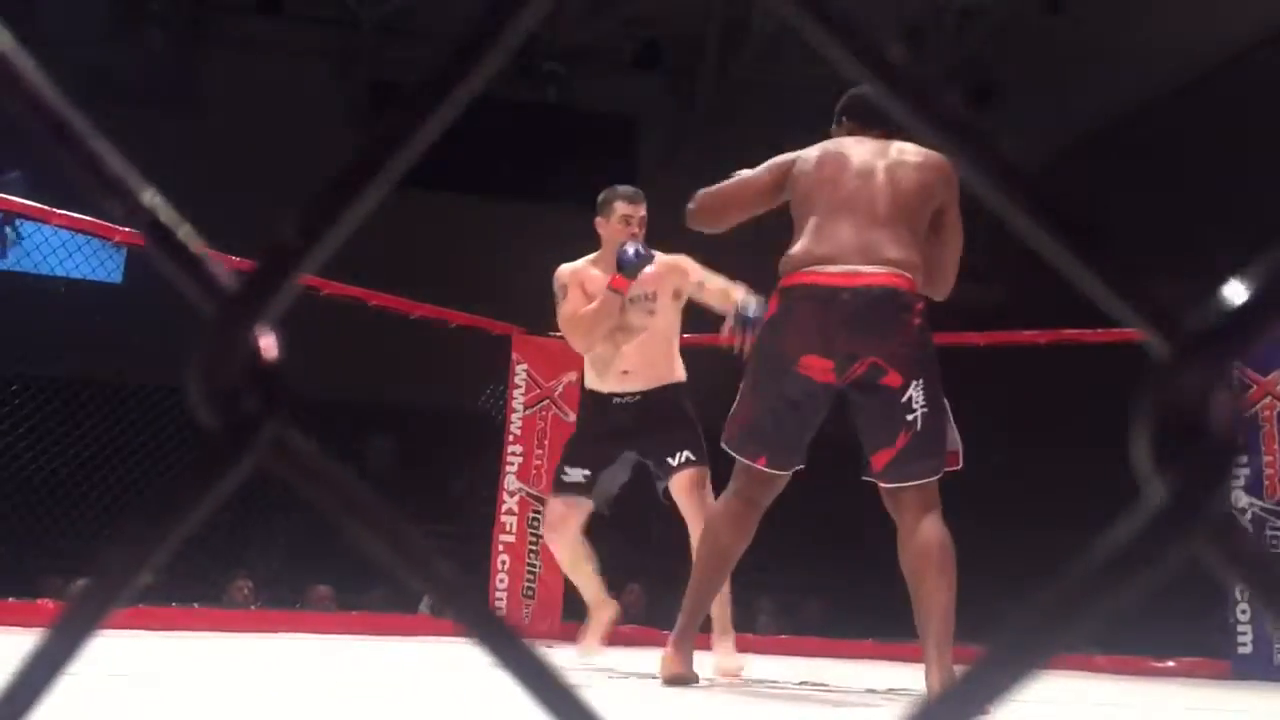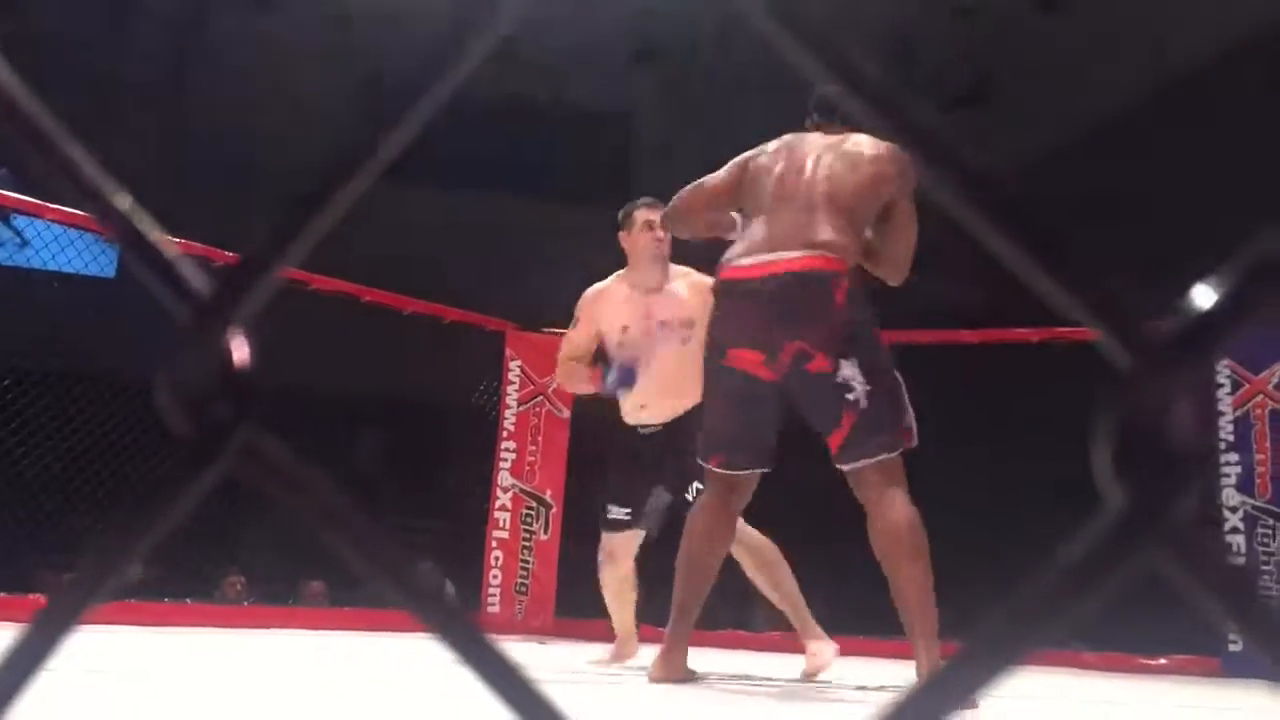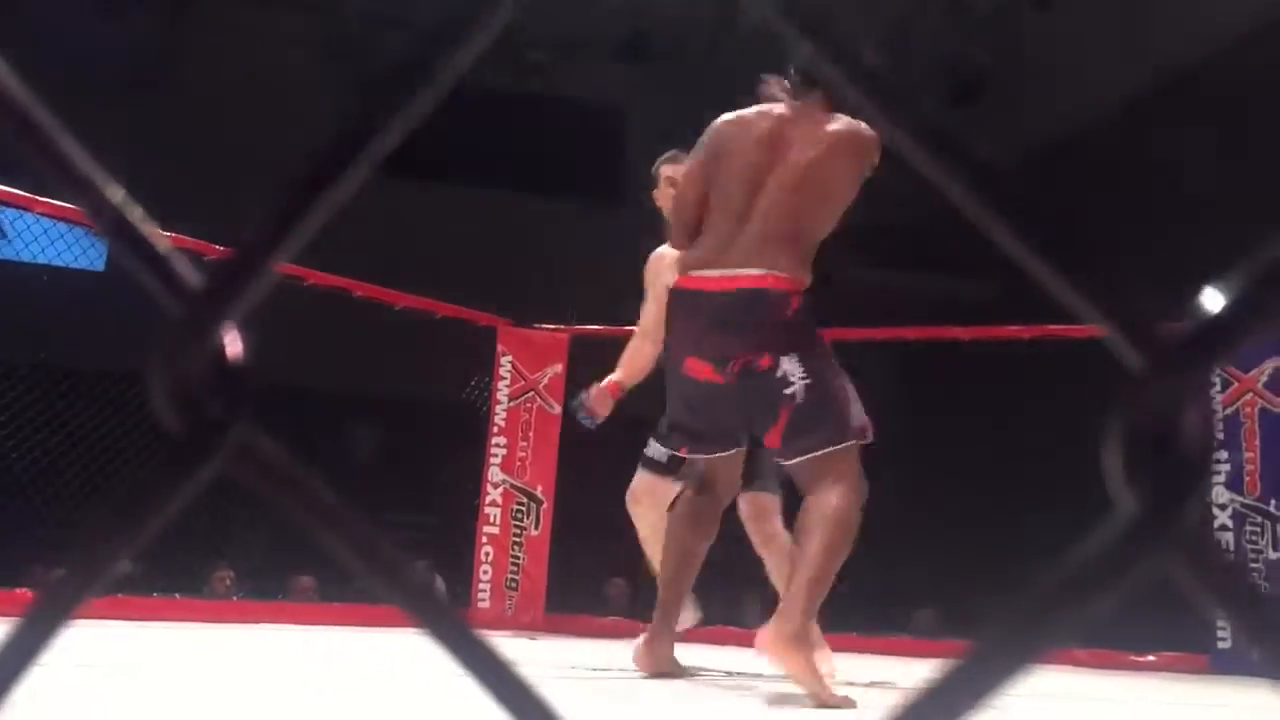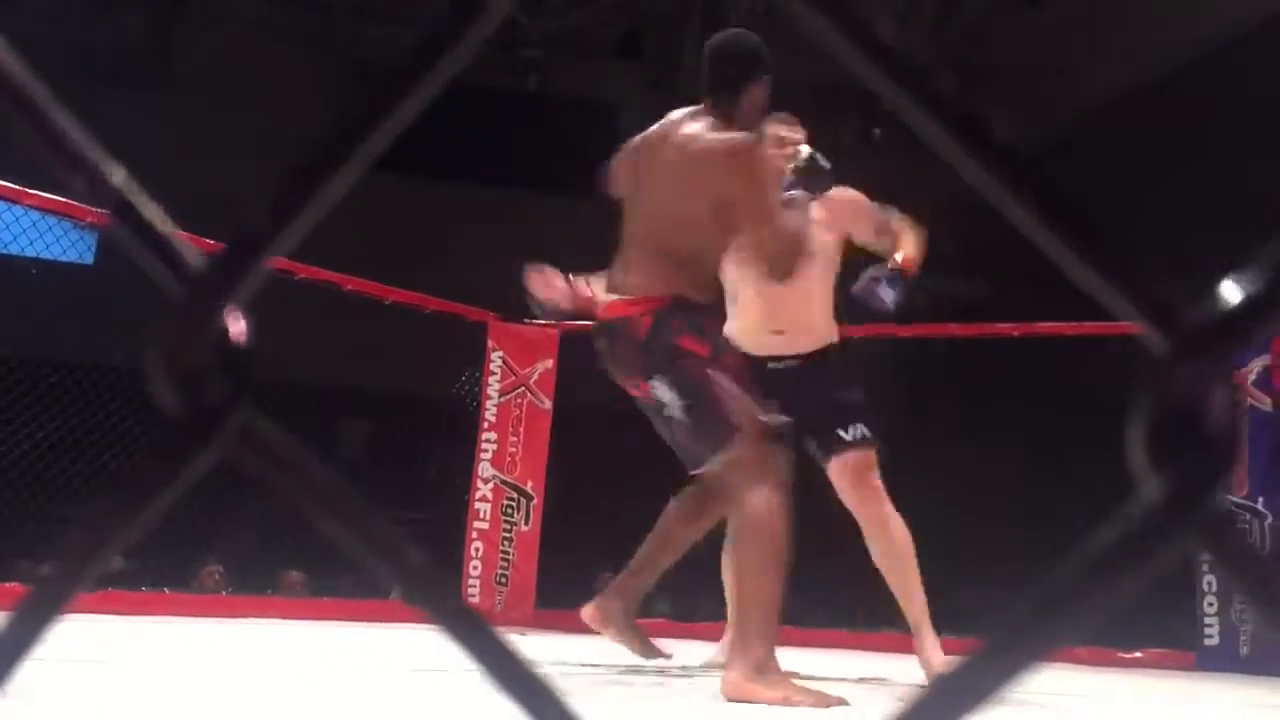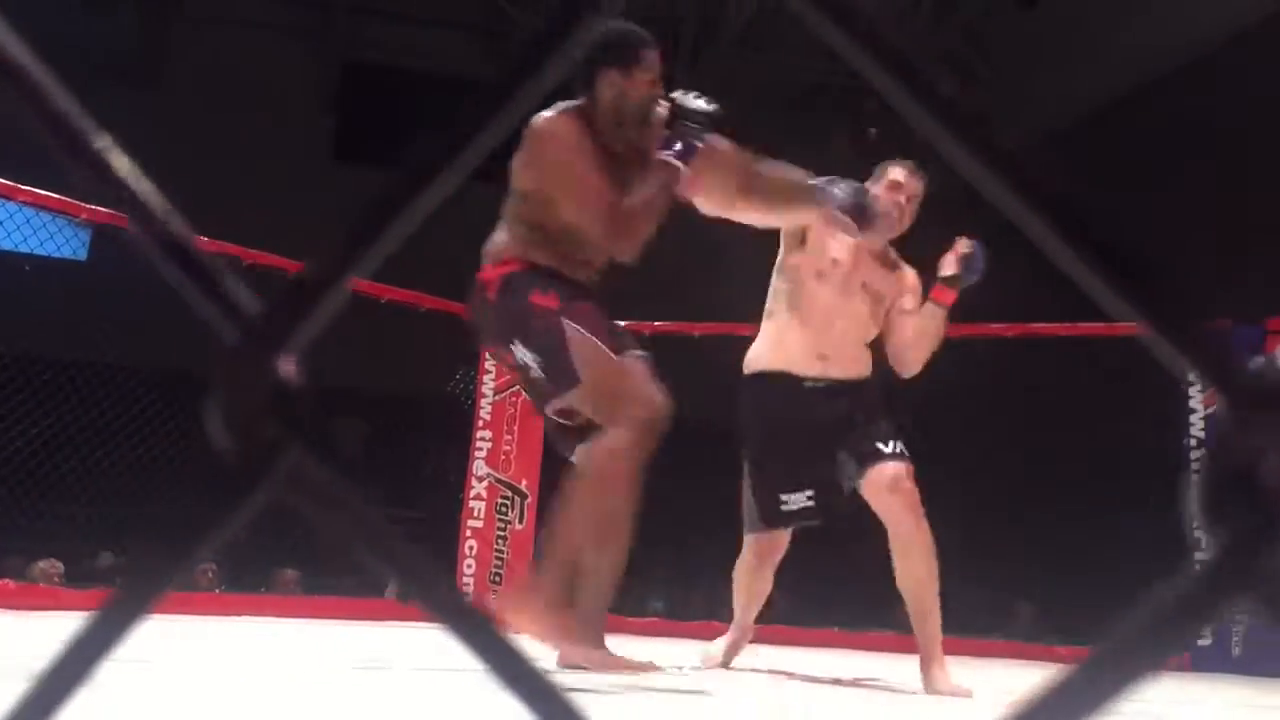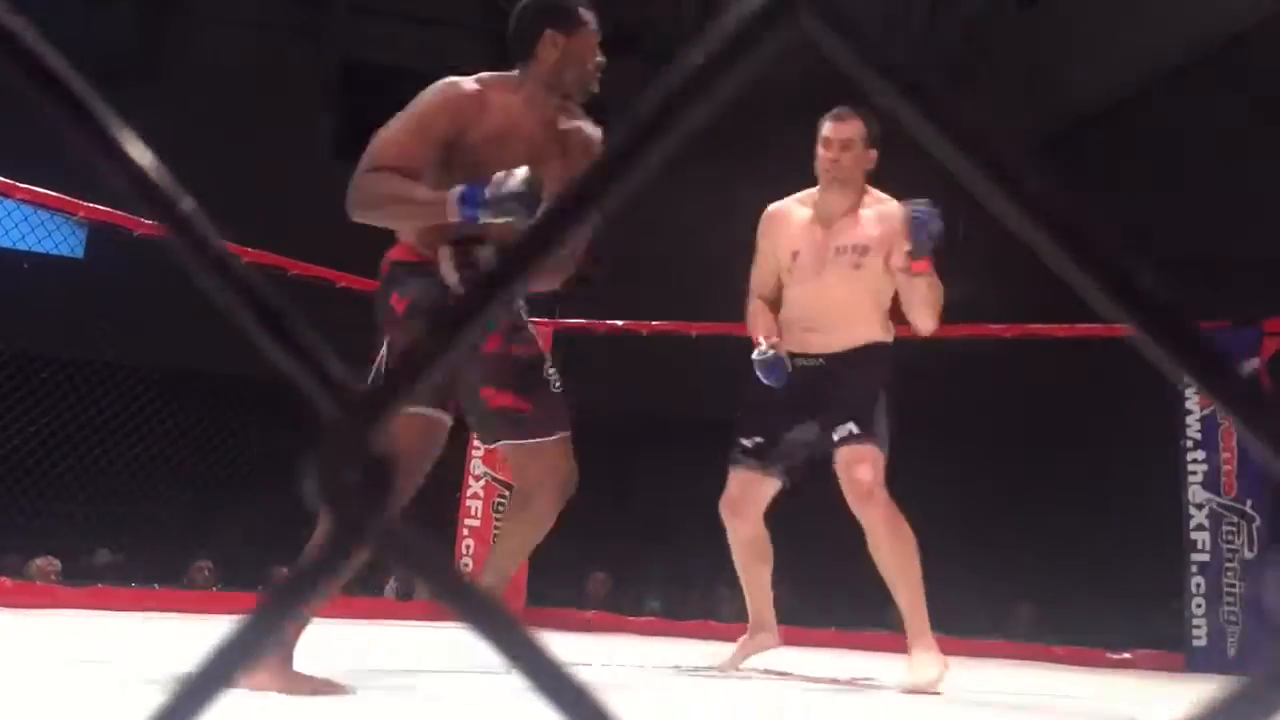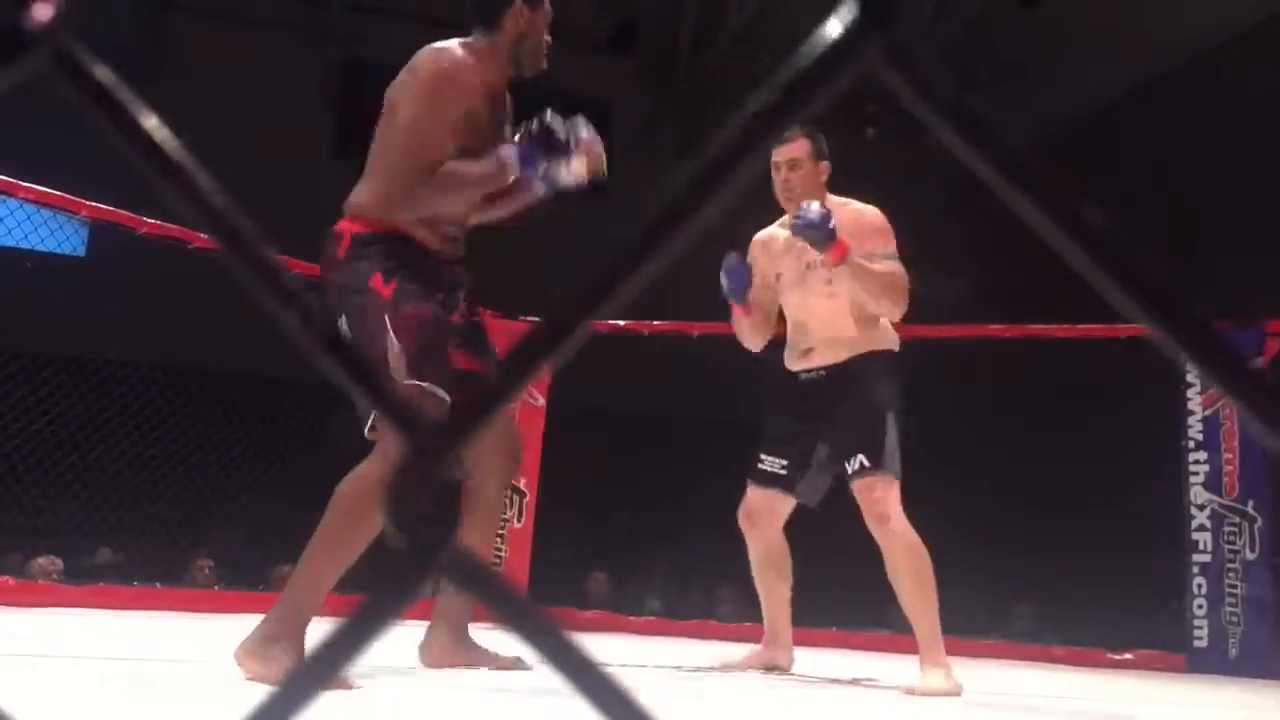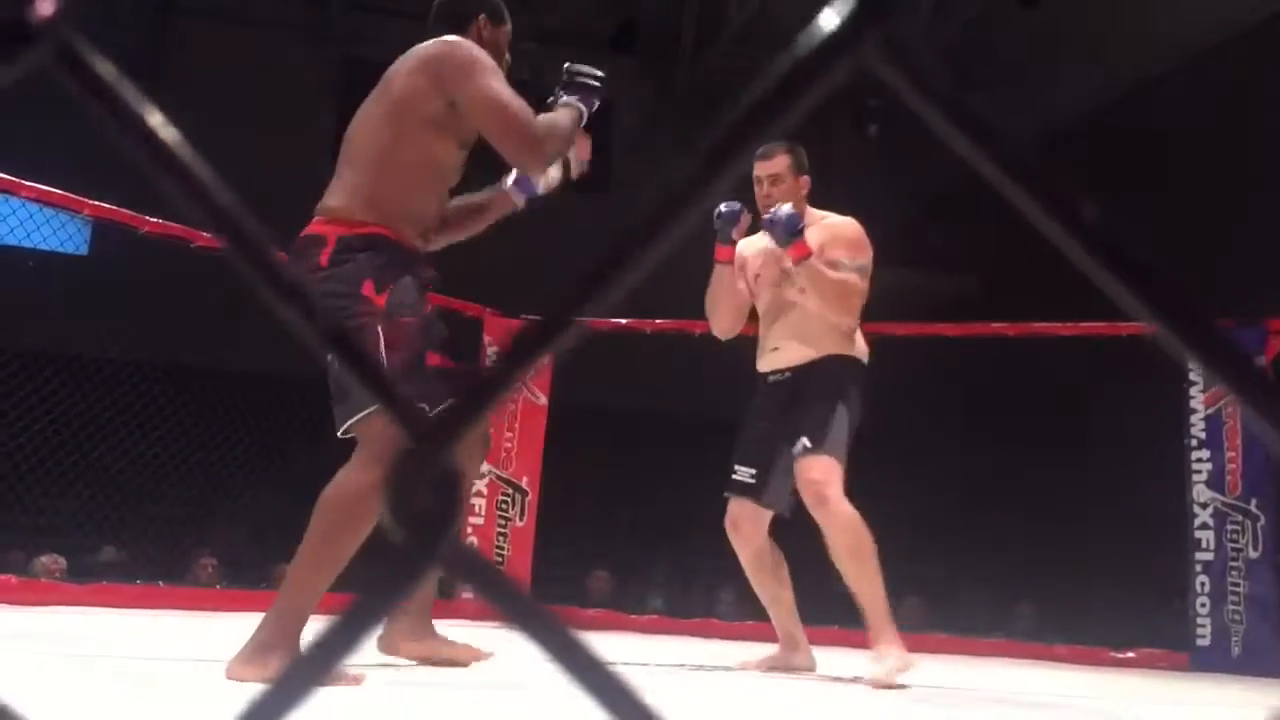
dt=0.2s
person 1, frame 1
left shoulder: (803, 160)
right shoulder: (935, 169)
left elbow: (700, 214)
right elbow: (941, 284)
left wrist: (738, 207)
left hip: (802, 308)
right hip: (887, 312)
left knee: (750, 489)
right knee: (916, 503)
left ankle: (680, 647)
right ankle: (942, 679)
person 1, frame 2
left shoulder: (764, 157)
right shoulder: (889, 161)
left elbow: (682, 217)
right elbow: (895, 270)
left hip: (739, 300)
right hip: (819, 297)
left knee: (724, 490)
right knee: (883, 484)
left ankle: (672, 650)
right ankle: (931, 666)
person 1, frame 3
left shoulder: (728, 129)
right shoulder: (856, 140)
left elbow: (681, 229)
left hip: (692, 307)
right hip: (767, 310)
left knee: (712, 481)
right knee: (838, 479)
left ankle: (658, 640)
right ankle: (788, 633)
person 1, frame 4
left shoulder: (675, 129)
right shoulder: (733, 151)
left elbow: (623, 181)
right elbow: (780, 263)
right wrist: (794, 219)
left hip: (649, 323)
right hip: (659, 327)
left knee: (726, 479)
right knee: (766, 473)
left ankle: (616, 605)
right ankle: (751, 663)
person 1, frame 5
left shoulder: (650, 128)
right shoulder: (556, 133)
left elbow: (735, 188)
right elbow: (620, 240)
left wrist: (838, 203)
right wrist: (672, 158)
left hip: (567, 298)
right hip: (519, 293)
left knee: (613, 459)
right knee: (645, 412)
left ankle: (583, 634)
right ankle: (544, 594)
person 1, frame 6
left shoulder: (583, 143)
right shoulder: (461, 101)
left elbow: (564, 253)
right elbow: (365, 194)
left wrist: (497, 257)
right wrist: (465, 200)
left hip: (496, 308)
right hip: (424, 290)
left knee: (552, 477)
right knee: (404, 459)
left ankle: (481, 601)
right ankle: (269, 647)
person 1, frame 7
left shoulder: (492, 92)
right shoulder: (447, 67)
right elbow: (414, 189)
left wrist: (552, 172)
right wrist: (515, 160)
left hip: (433, 272)
right hip: (382, 261)
left knee: (495, 452)
right knee: (409, 446)
left ankle: (448, 630)
right ankle: (275, 636)
person 1, frame 8
left shoulder: (429, 90)
right shoulder: (453, 57)
left elbow: (436, 226)
right elbow: (531, 141)
left wrist: (528, 183)
right wrist: (572, 104)
left hip: (382, 269)
right hip: (355, 261)
left knee: (463, 443)
right knee: (393, 449)
left ankle: (409, 624)
right ankle: (269, 645)
person 2, frame 1
left shoulder: (671, 269)
right shoulder: (571, 276)
left elbow: (727, 293)
right elbow: (581, 339)
left wrist: (747, 307)
right wrist: (619, 281)
left hip: (663, 403)
right hip: (602, 409)
left knee: (696, 501)
right knee: (559, 523)
left ankle: (723, 635)
right ankle: (600, 608)
person 2, frame 2
left shoulder: (703, 289)
right shoulder: (599, 300)
right elbow: (567, 370)
right wrist: (603, 377)
left hip: (695, 425)
right hip: (640, 437)
left knee: (726, 528)
right knee: (614, 554)
left ankle: (812, 636)
right ankle: (625, 638)
person 2, frame 3
right shoulder: (659, 262)
right elbow: (648, 339)
right wrist: (607, 389)
left knee: (760, 520)
right knee: (642, 500)
left ankle: (814, 643)
right ankle: (678, 603)
person 2, frame 4
left shoulder: (834, 207)
left elbow: (907, 235)
left wrist: (895, 271)
right wrist: (591, 296)
left hip: (816, 368)
right hip: (752, 372)
left knee: (862, 487)
left ankle: (925, 637)
right ankle: (738, 633)
person 2, frame 5
left shoulder: (902, 280)
right shoulder: (812, 226)
left elbow: (907, 363)
left wrist: (947, 288)
left hip: (850, 399)
right hip: (775, 396)
left knee: (901, 501)
right knee: (764, 545)
left ankle: (932, 660)
right ankle: (738, 632)
person 2, frame 6
left shoulder: (893, 218)
right shoulder: (780, 217)
left elbow: (926, 321)
right elbow: (760, 299)
left wrist: (920, 254)
right wrist: (765, 348)
left hip: (855, 366)
right hip: (788, 371)
left knee: (864, 486)
right knee: (739, 504)
left ankle: (923, 647)
right ankle: (761, 628)
person 2, frame 7
left shoulder: (862, 220)
right shoulder: (766, 242)
left elbow: (893, 305)
right elbow: (754, 337)
left wrist: (833, 247)
right wrist: (741, 299)
left hip: (861, 374)
right hip: (803, 384)
left knee: (881, 508)
right knee: (757, 514)
left ankle: (934, 659)
right ankle: (778, 642)
person 2, frame 8
left shoulder: (841, 232)
right shoulder: (753, 246)
left elbow: (846, 308)
right elbow: (723, 325)
left wrist: (797, 249)
right wrist: (725, 250)
left hip: (827, 377)
right hip: (773, 388)
left knee: (818, 486)
right knee: (743, 525)
left ankle: (886, 638)
right ankle: (794, 644)
